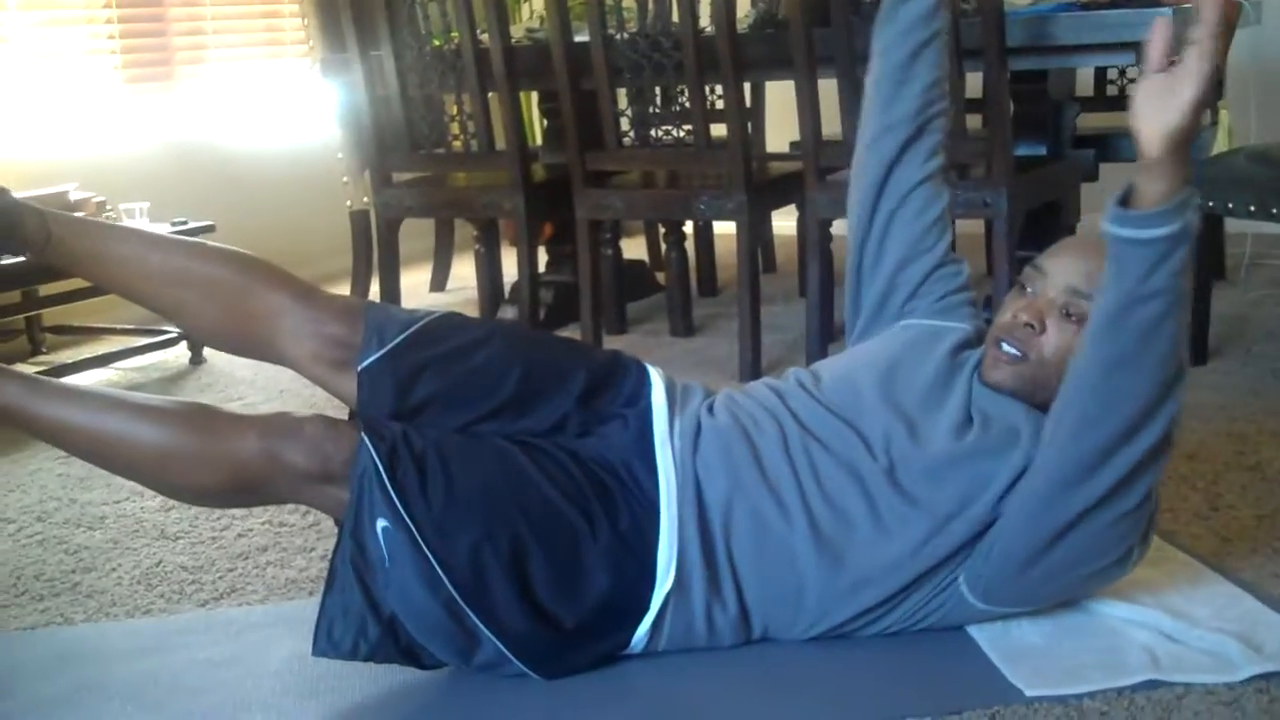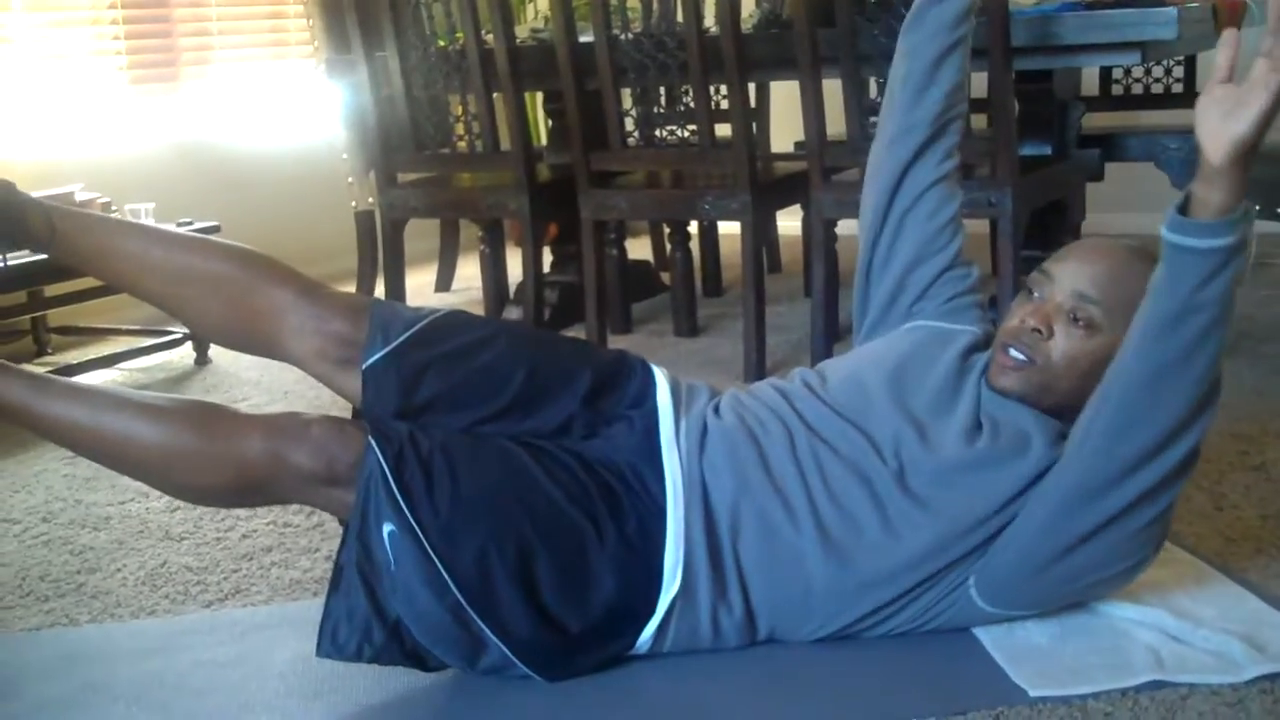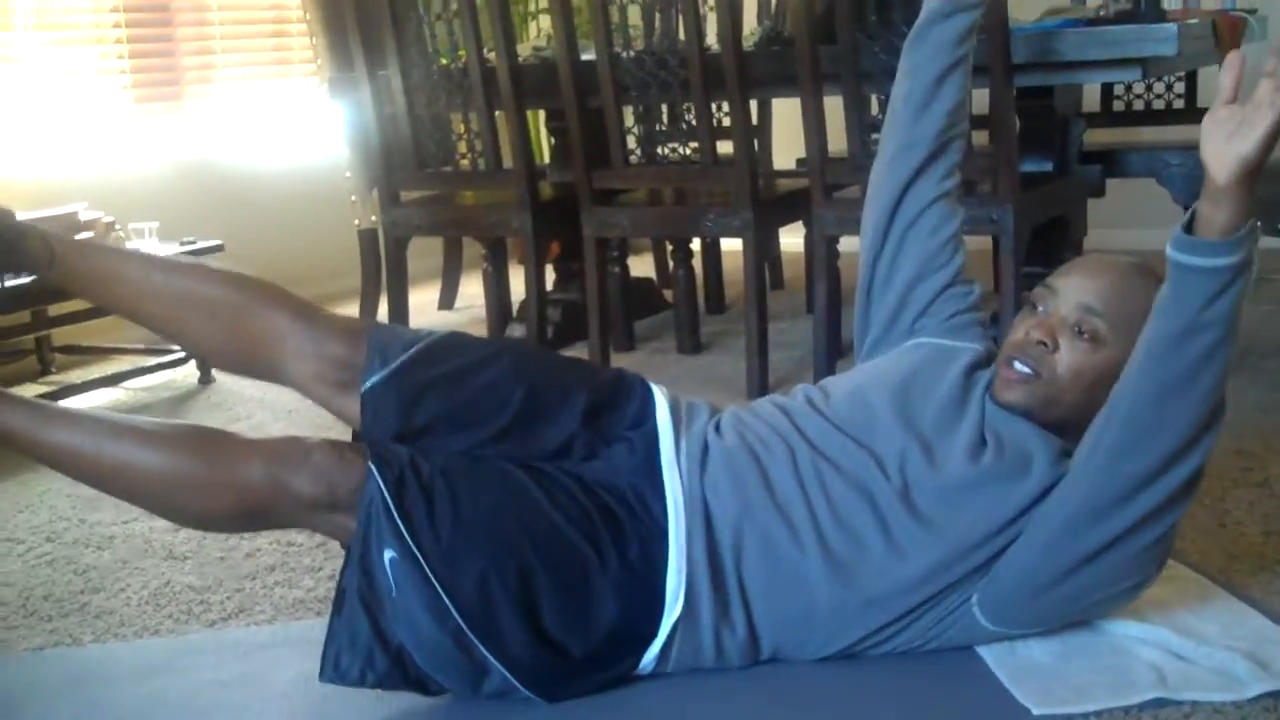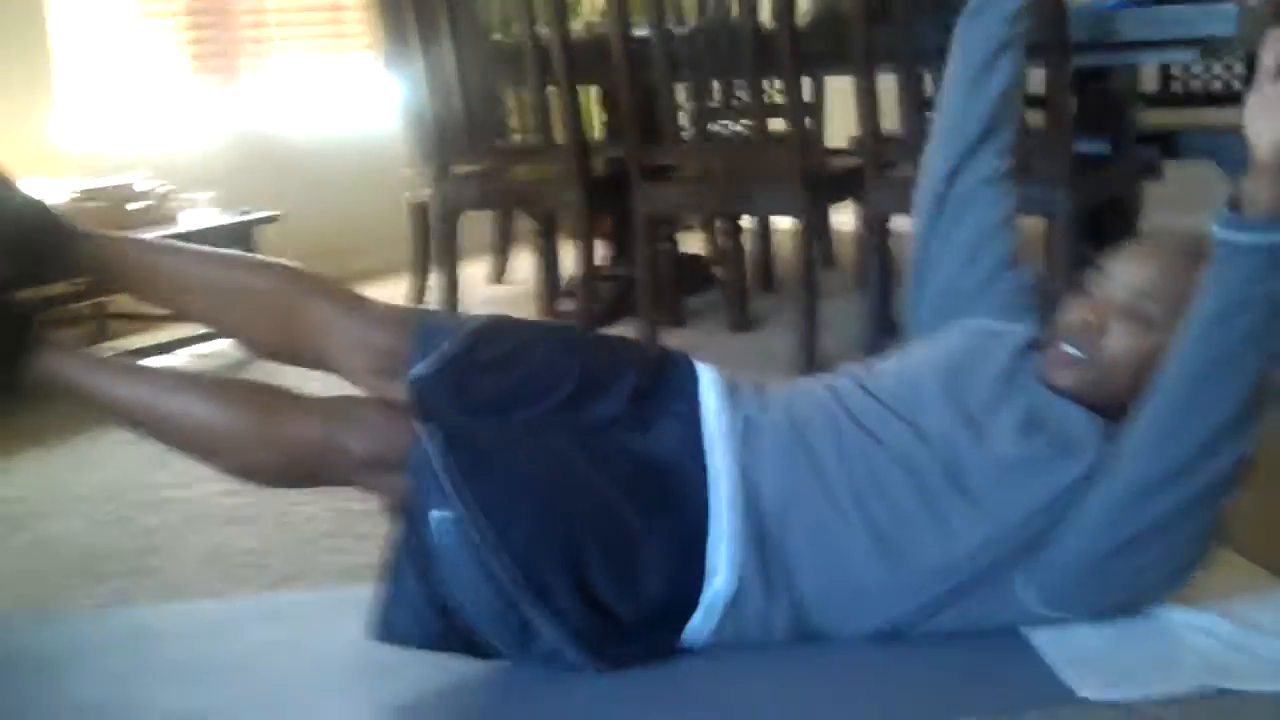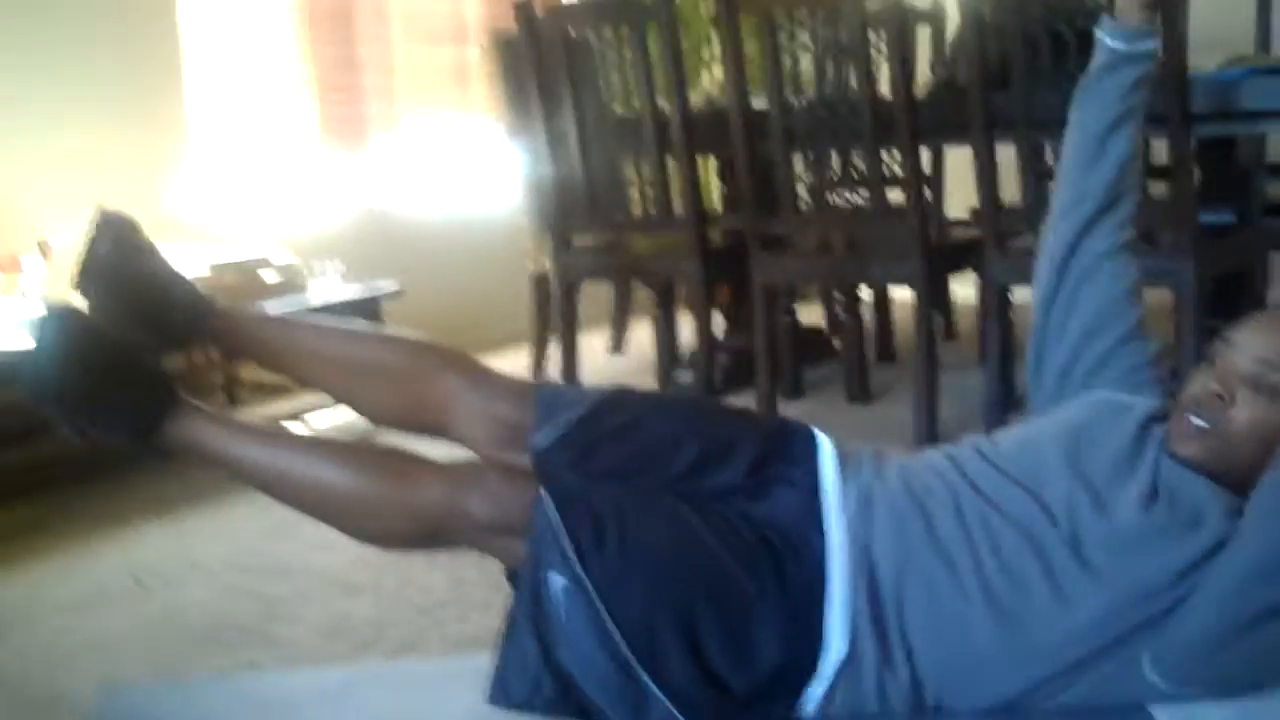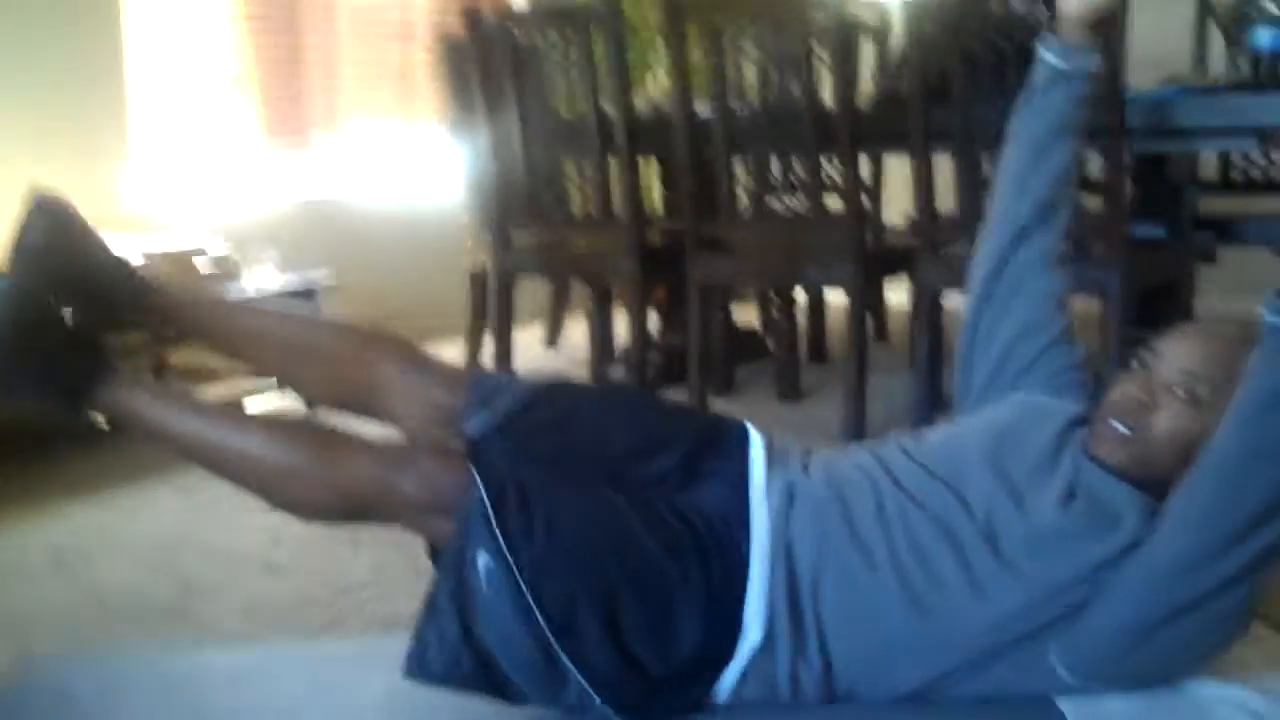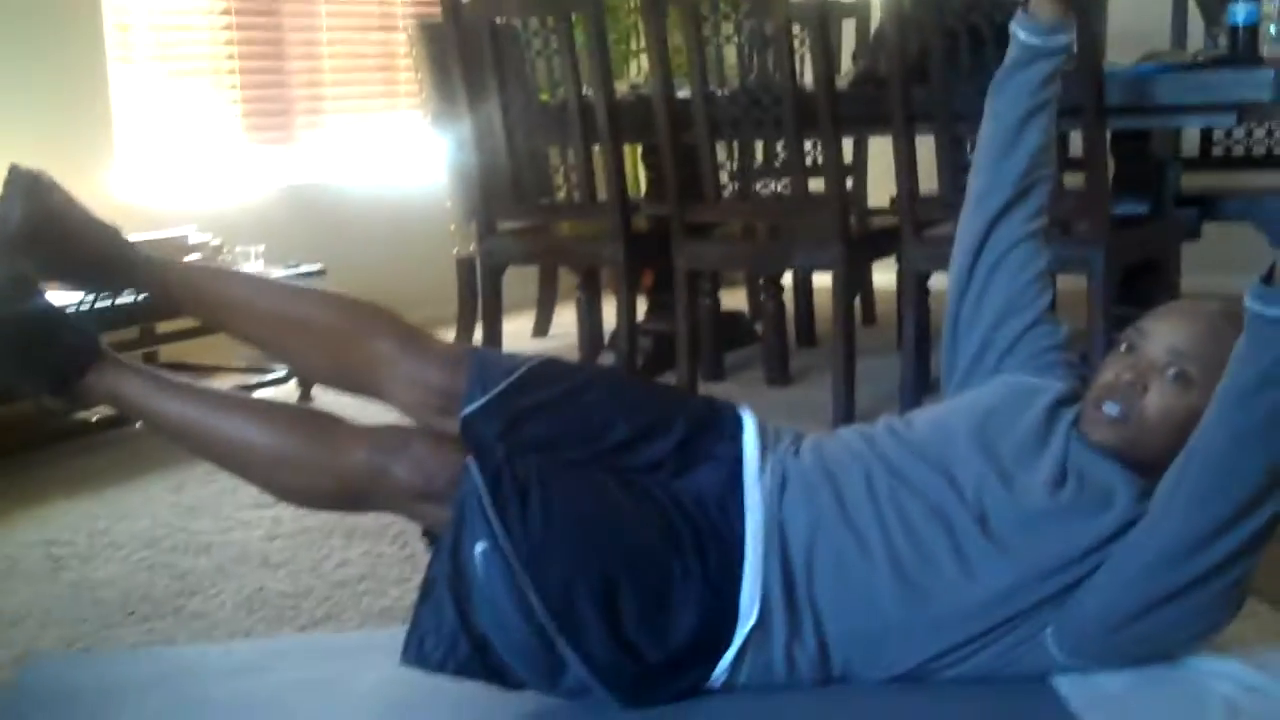
dt=0.2s
person 1, frame 1
left shoulder: (1069, 518)
right shoulder: (943, 331)
left elbow: (1120, 405)
right elbow: (896, 168)
left wrist: (1157, 181)
left hip: (636, 556)
right hip: (642, 419)
left knee: (293, 454)
right knee: (311, 328)
person 1, frame 2
left shoulder: (1073, 519)
right shoulder: (950, 330)
left elbow: (1157, 408)
right elbow: (911, 163)
left hip: (640, 561)
right hip: (650, 417)
left knee: (303, 457)
right knee: (317, 324)
person 1, frame 3
left shoulder: (1068, 531)
right shoulder: (949, 347)
left elbow: (1161, 427)
right elbow: (912, 186)
left hip: (638, 581)
right hip: (648, 436)
left knee: (303, 480)
right knee: (311, 346)
person 1, frame 4
left shoulder: (1111, 522)
right shoulder: (1002, 330)
right elbow: (963, 174)
left hip: (686, 559)
right hip: (689, 411)
left knee: (359, 437)
right knee: (357, 334)
person 1, frame 5
right shoulder: (1121, 405)
right elbow: (1085, 241)
right hip: (810, 486)
left knee: (482, 501)
right knee: (480, 406)
left ankle: (164, 416)
right ankle: (193, 310)
person 1, frame 6
left shoulder: (1156, 582)
right shoulder: (1049, 407)
right elbow: (1021, 241)
right hip: (740, 475)
left knee: (424, 491)
right knee: (417, 391)
left ankle: (105, 381)
right ankle: (134, 294)
person 1, frame 7
left shoulder: (1145, 573)
right shoulder: (1042, 390)
right elbow: (999, 229)
left hip: (718, 598)
right hip: (737, 463)
left knee: (406, 470)
right knee: (412, 366)
right ankle: (115, 259)
